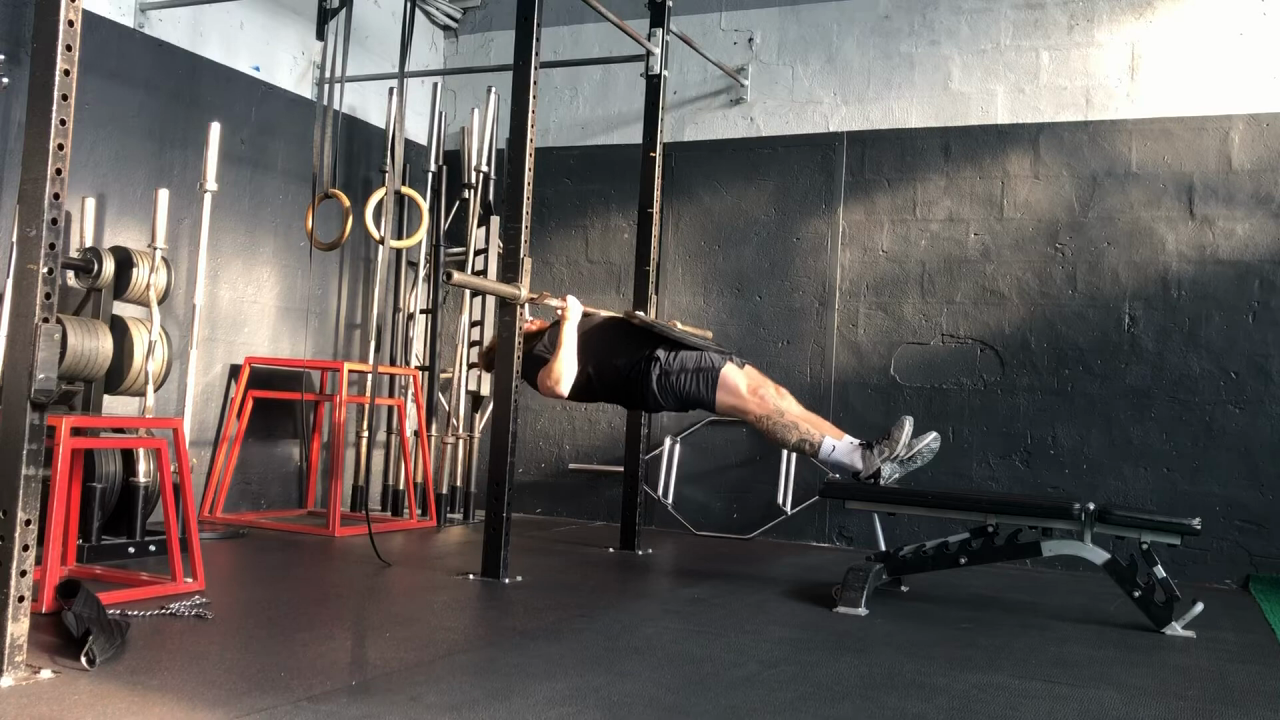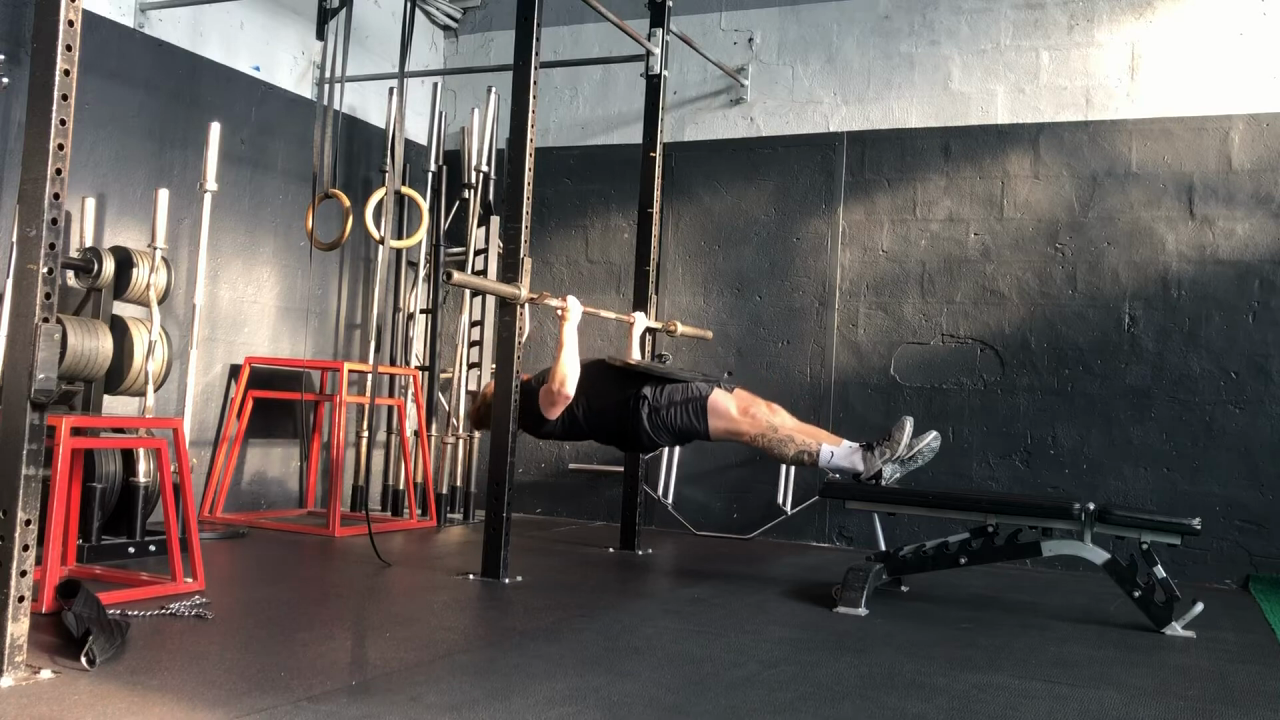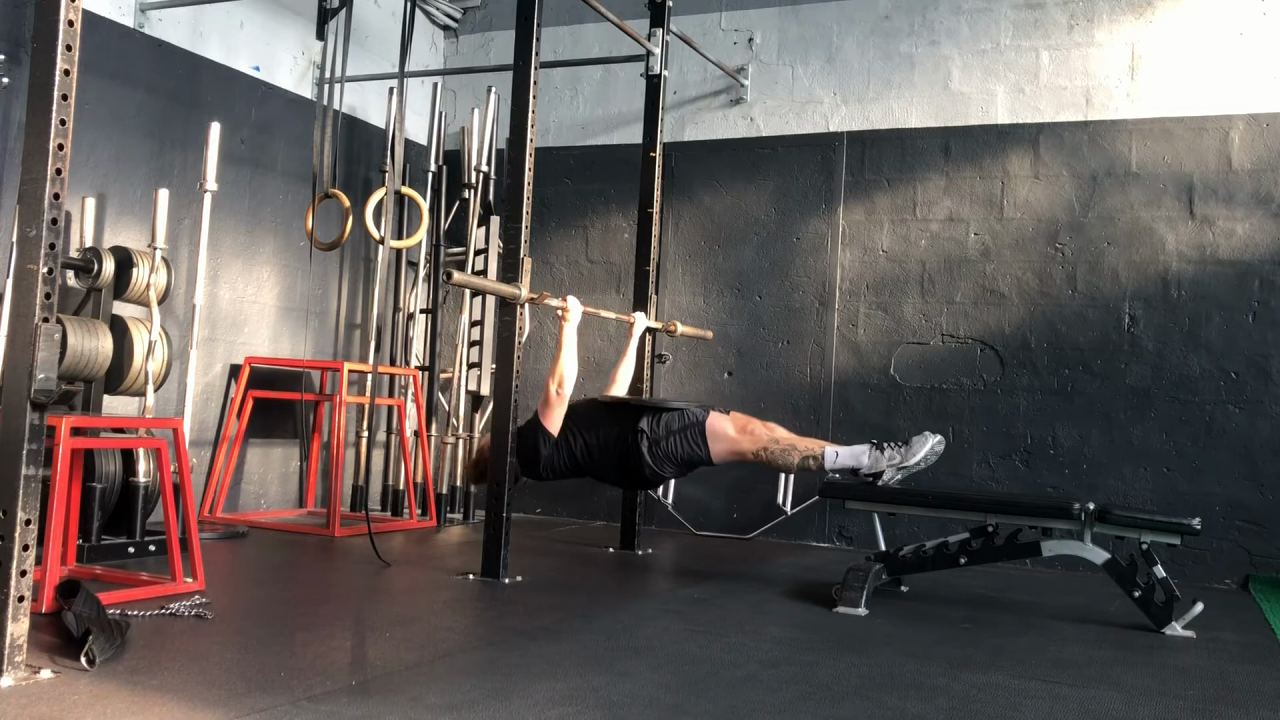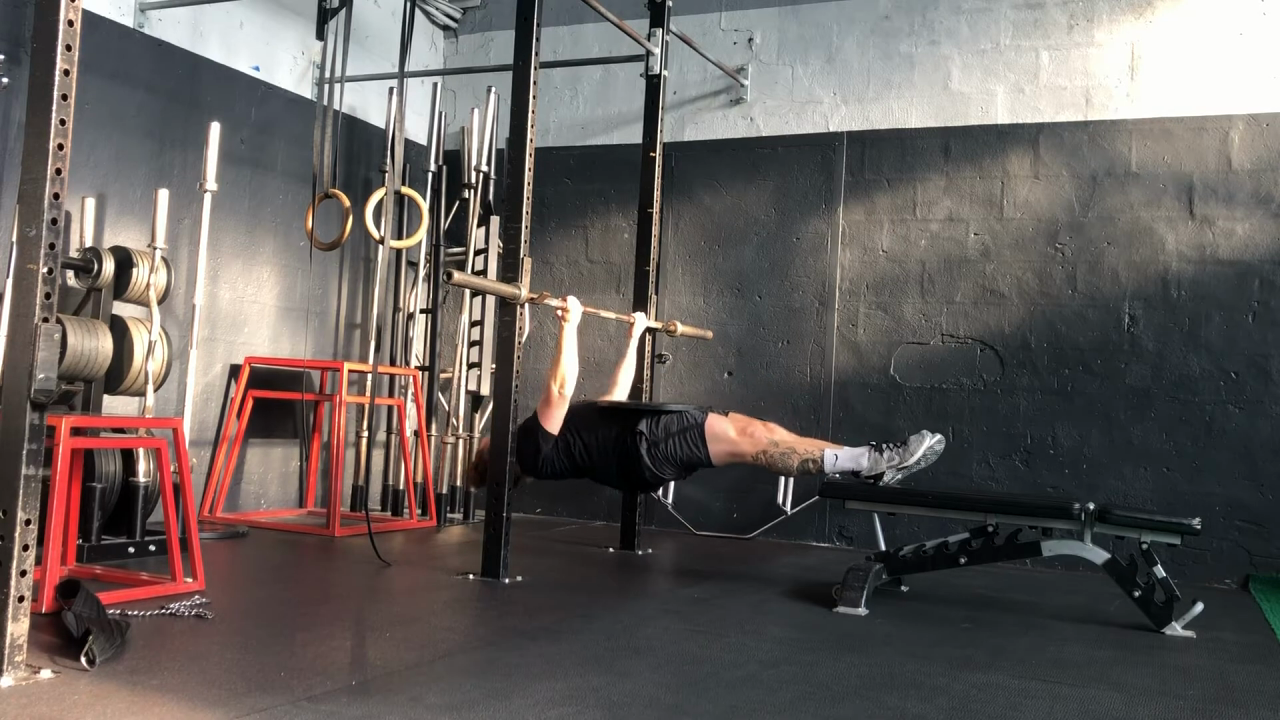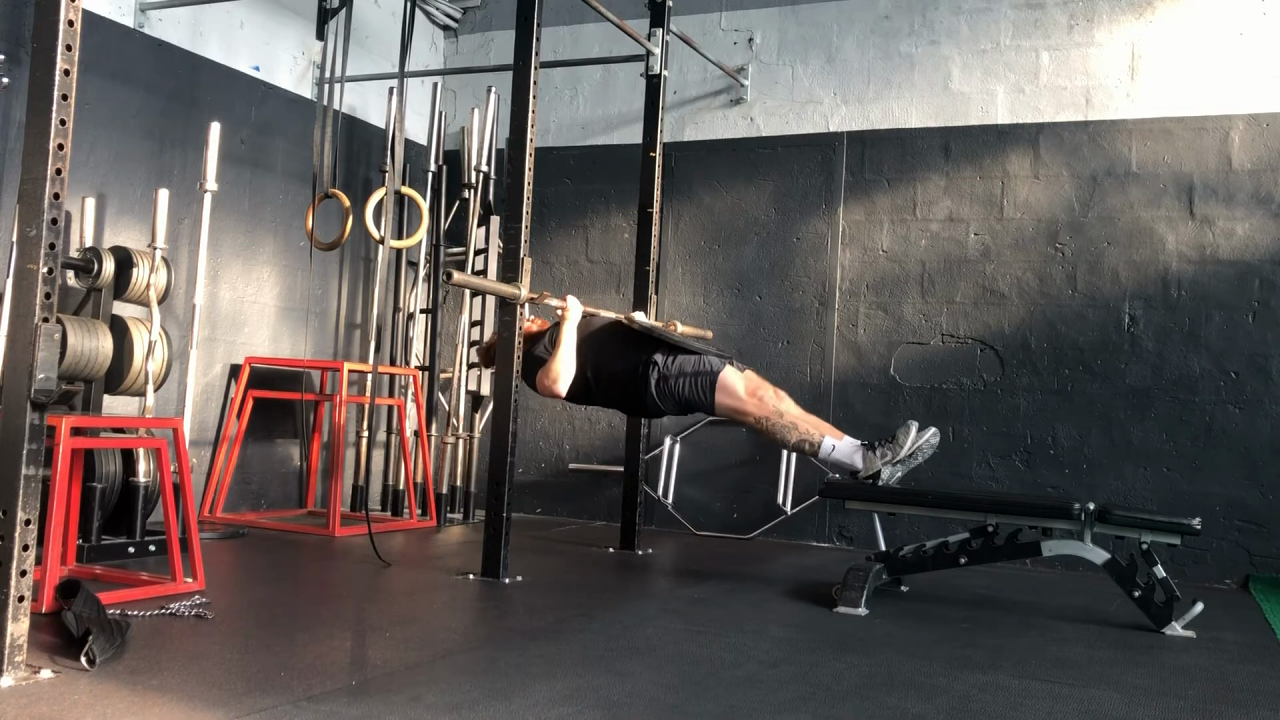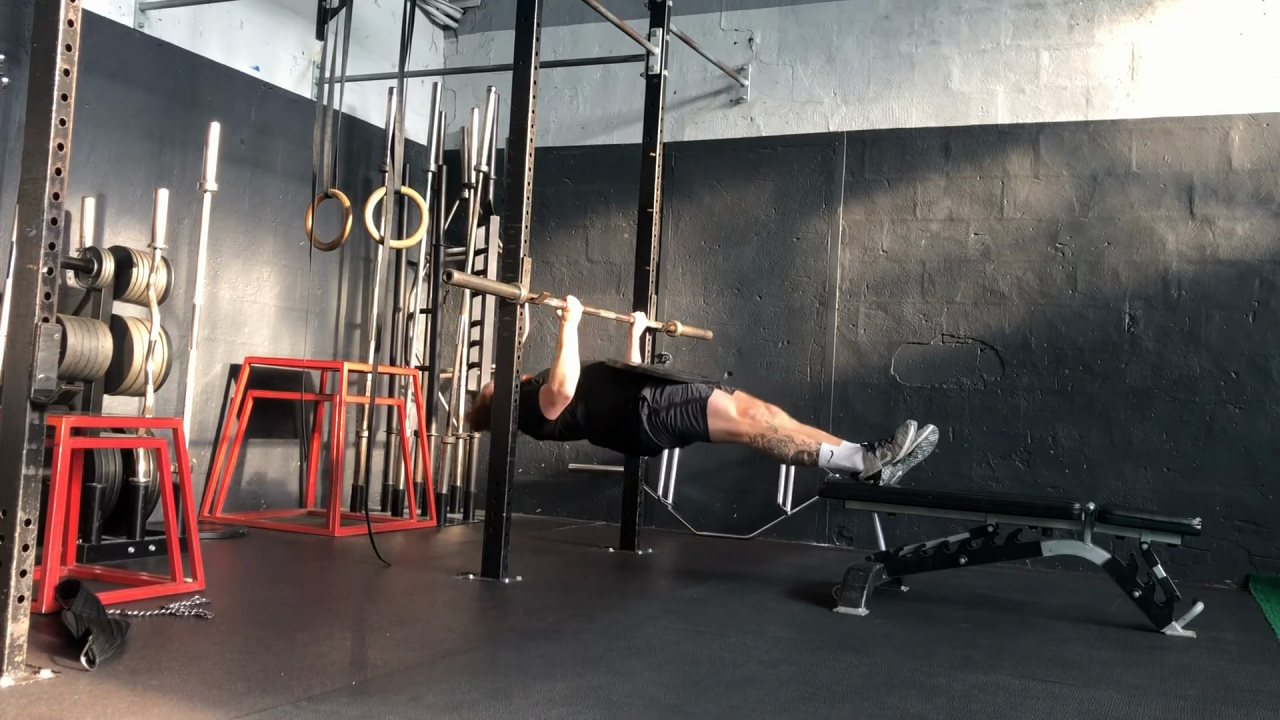
dt=0.7s
person 1, frame 1
left shoulder: (555, 341)
right shoulder: (536, 358)
right elbow: (560, 384)
left wrist: (640, 326)
right wrist: (569, 322)
left hip: (663, 356)
right hip: (653, 371)
left knee: (770, 394)
right knee: (756, 399)
left ankle: (867, 456)
right ankle: (863, 461)
person 1, frame 2
left shoulder: (539, 388)
right shoulder: (533, 408)
left elbow: (626, 378)
right elbow: (564, 390)
left wrist: (635, 334)
right wrist: (568, 325)
left hip: (647, 396)
right hip: (643, 410)
left knee: (763, 411)
right knee: (745, 418)
left ankle: (867, 459)
right ankle: (864, 463)
person 1, frame 3
left shoulder: (541, 443)
right shoulder: (534, 449)
left elbow: (614, 395)
right elbow: (559, 389)
left wrist: (635, 337)
right wrist: (569, 327)
left hip: (643, 430)
right hip: (643, 443)
left knee: (755, 428)
right knee: (748, 436)
left ankle: (873, 461)
right ankle: (872, 461)
person 1, frame 4
left shoulder: (539, 442)
right shoulder: (533, 446)
left elbow: (614, 397)
right elbow: (561, 388)
left wrist: (634, 337)
right wrist: (568, 326)
left hip: (647, 434)
right hip: (642, 446)
left knee: (756, 432)
right knee: (746, 439)
left ankle: (870, 462)
right ankle: (870, 463)
person 1, frame 5
left shoulder: (553, 342)
right shoulder: (534, 357)
right elbow: (558, 384)
left wrist: (636, 327)
right wrist: (569, 322)
left hip: (656, 359)
right hip: (651, 374)
left knee: (763, 393)
right knee: (755, 398)
left ankle: (866, 458)
right ankle: (863, 459)
person 1, frame 6
left shoulder: (539, 390)
right shoulder: (532, 409)
left elbow: (625, 380)
right elbow: (563, 390)
left wrist: (635, 333)
right wrist: (568, 325)
left hip: (646, 398)
right hip: (641, 413)
left knee: (758, 411)
right knee: (745, 419)
left ankle: (865, 459)
right ankle: (863, 461)
